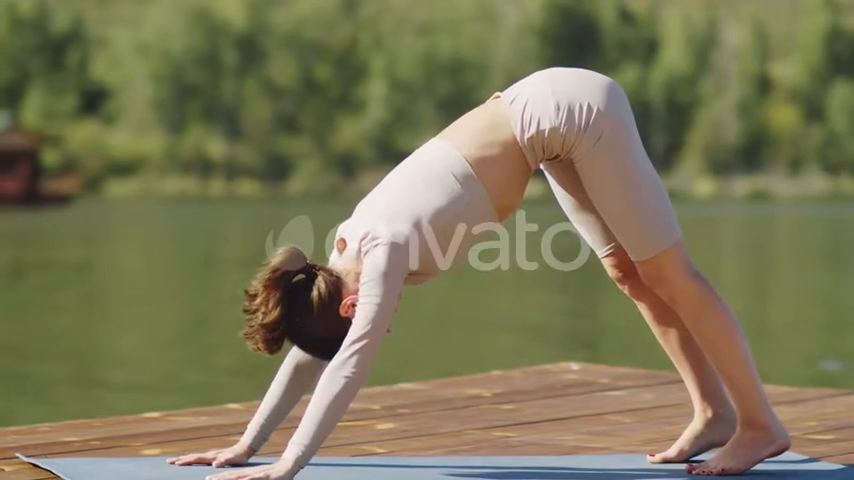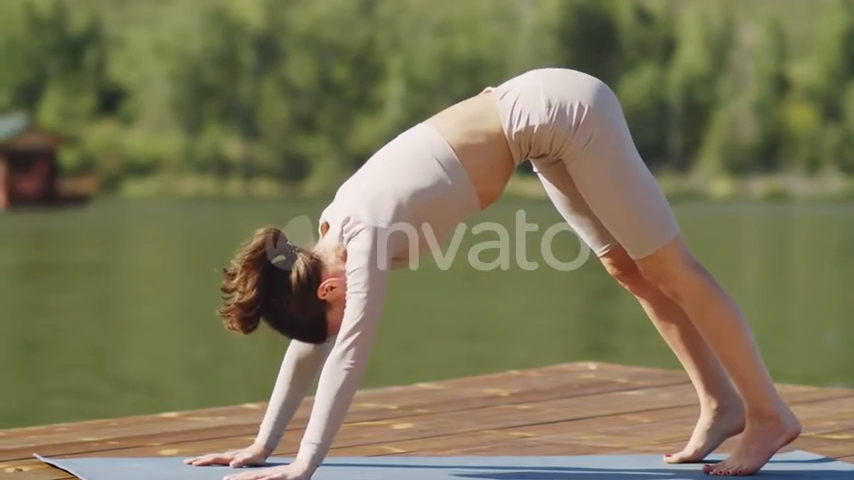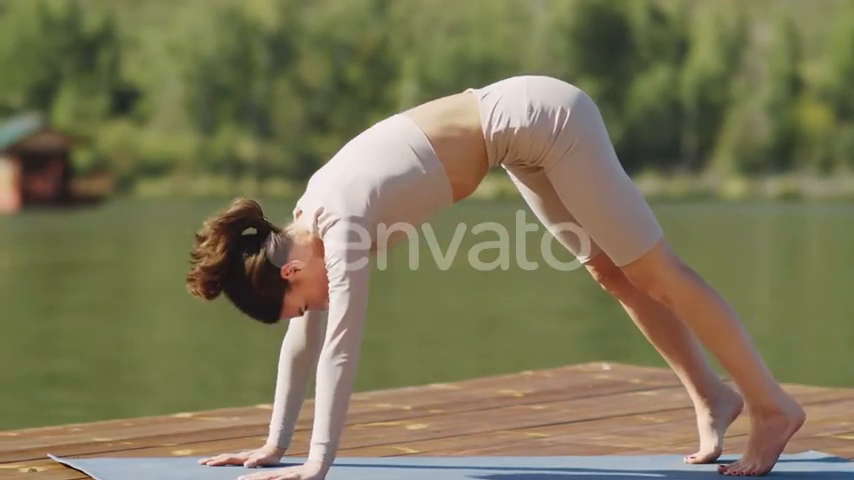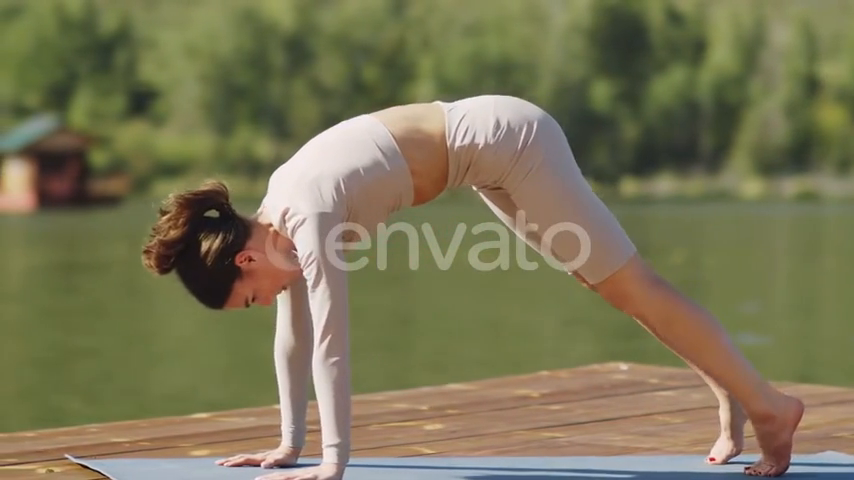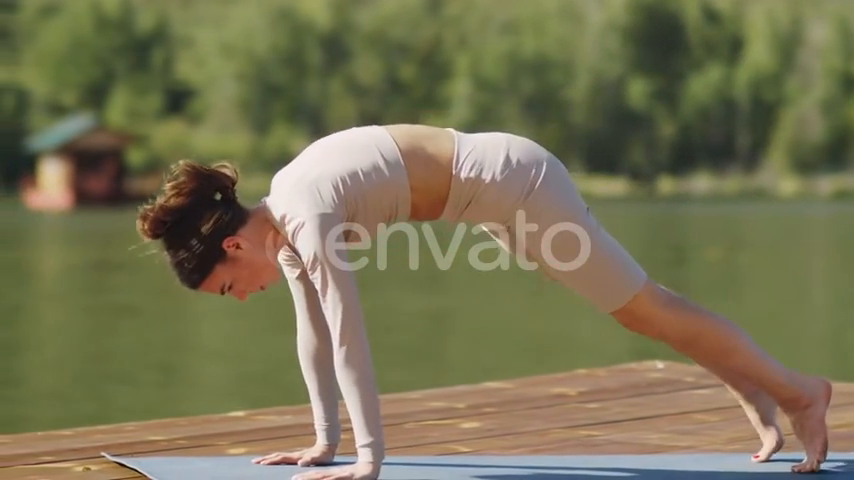
dt=1s
person 1, frame 1
left shoulder: (383, 249)
right shoulder: (349, 248)
left elbow: (351, 363)
right elbow: (304, 357)
left hip: (575, 112)
right hip: (549, 115)
left knee: (667, 275)
right knee: (629, 275)
left ankle: (760, 423)
right ankle: (714, 413)
person 1, frame 2
left shoulder: (365, 232)
right shoulder: (334, 228)
left elbow: (349, 352)
right elbow: (309, 345)
left hip: (564, 112)
right hip: (542, 116)
left knee: (669, 268)
right knee: (630, 270)
left ankle: (768, 412)
right ankle: (721, 403)
person 1, frame 3
left shoulder: (341, 221)
right shoulder: (307, 220)
left elbow: (339, 344)
right elbow: (303, 339)
left hip: (543, 119)
right hip: (523, 127)
left knee: (655, 273)
right knee: (614, 274)
left ankle: (772, 406)
right ankle: (713, 397)
person 1, frame 4
left shoulder: (307, 217)
right shoulder: (273, 218)
left elbow: (328, 341)
right elbow: (292, 334)
left hip: (506, 139)
right hip: (490, 147)
left knee: (630, 286)
right knee: (606, 279)
left ankle: (767, 405)
right ankle: (732, 386)
person 1, frame 5
left shoulder: (306, 215)
right shoulder: (277, 217)
left elbow: (347, 340)
right elbow: (311, 333)
left hip: (508, 179)
right hip: (491, 188)
left knee: (646, 308)
right knee: (623, 304)
left ankle: (795, 390)
right ankle: (757, 397)
